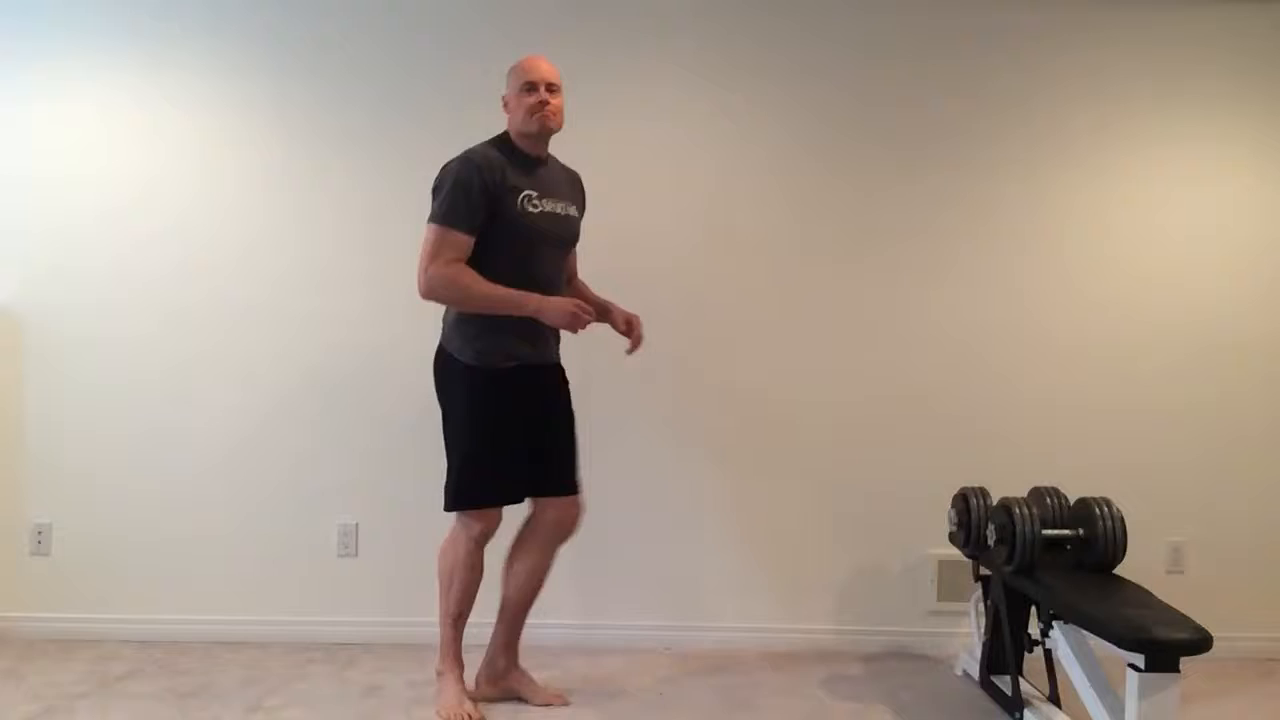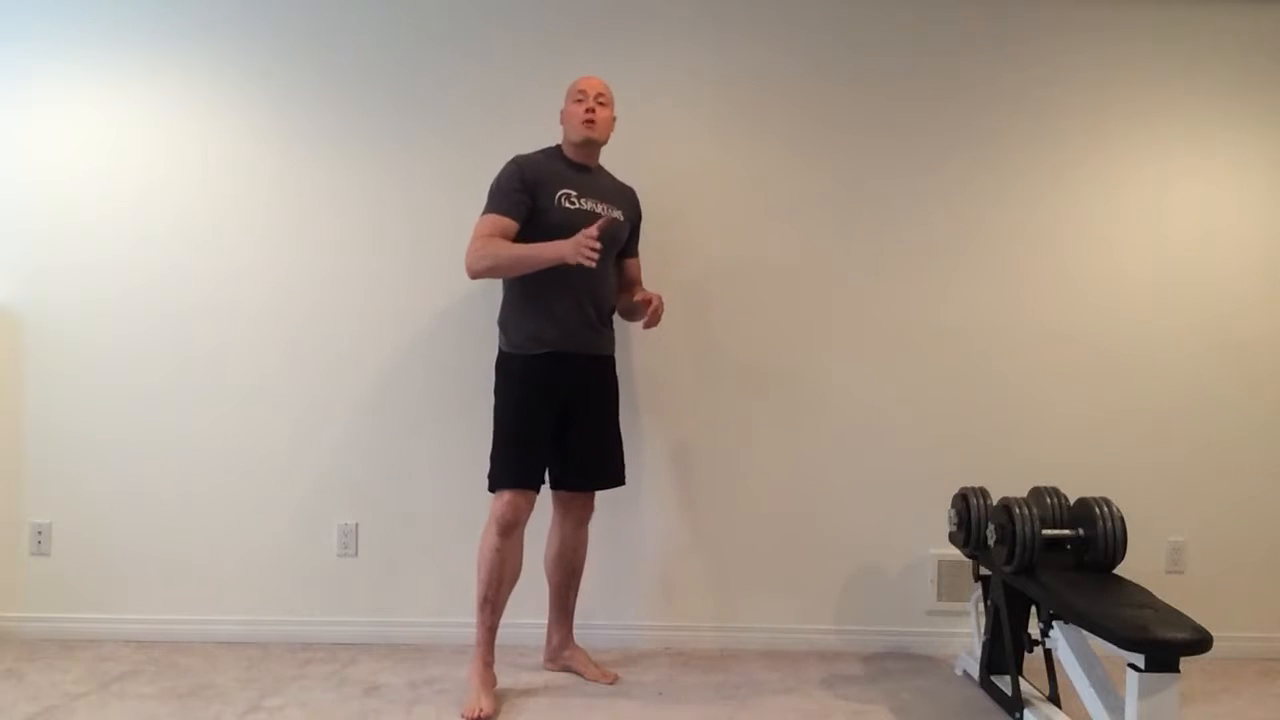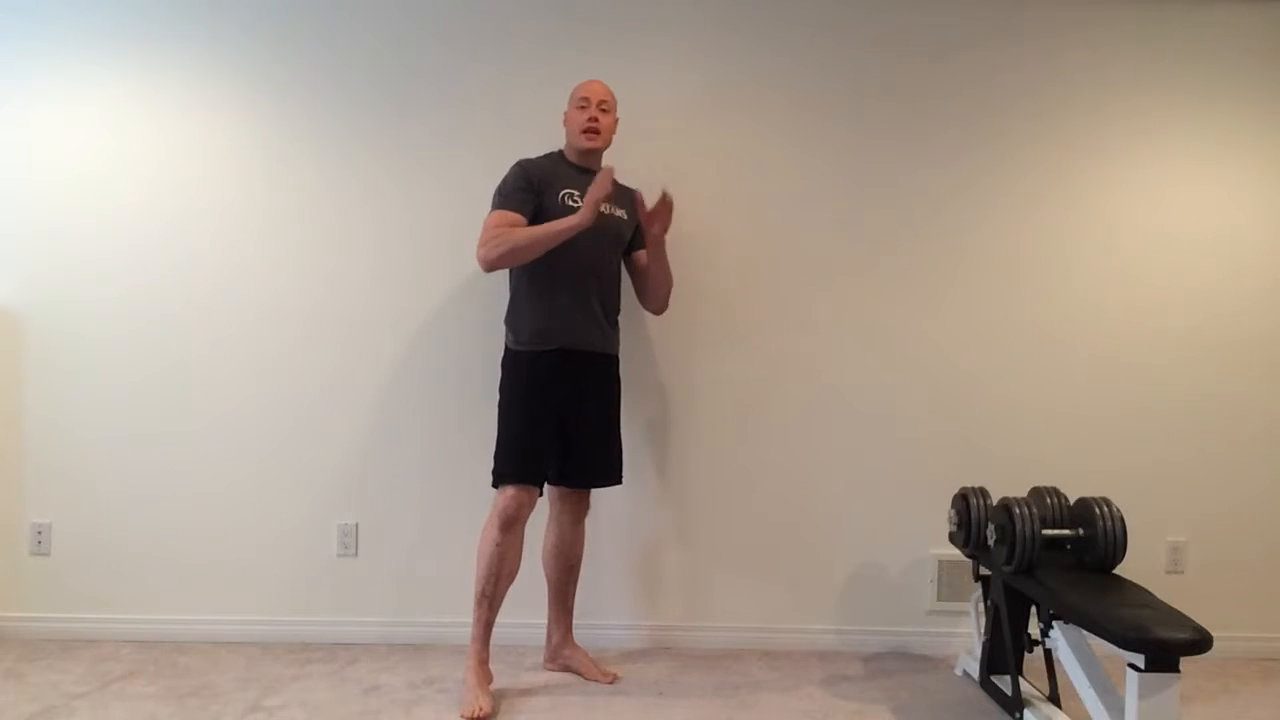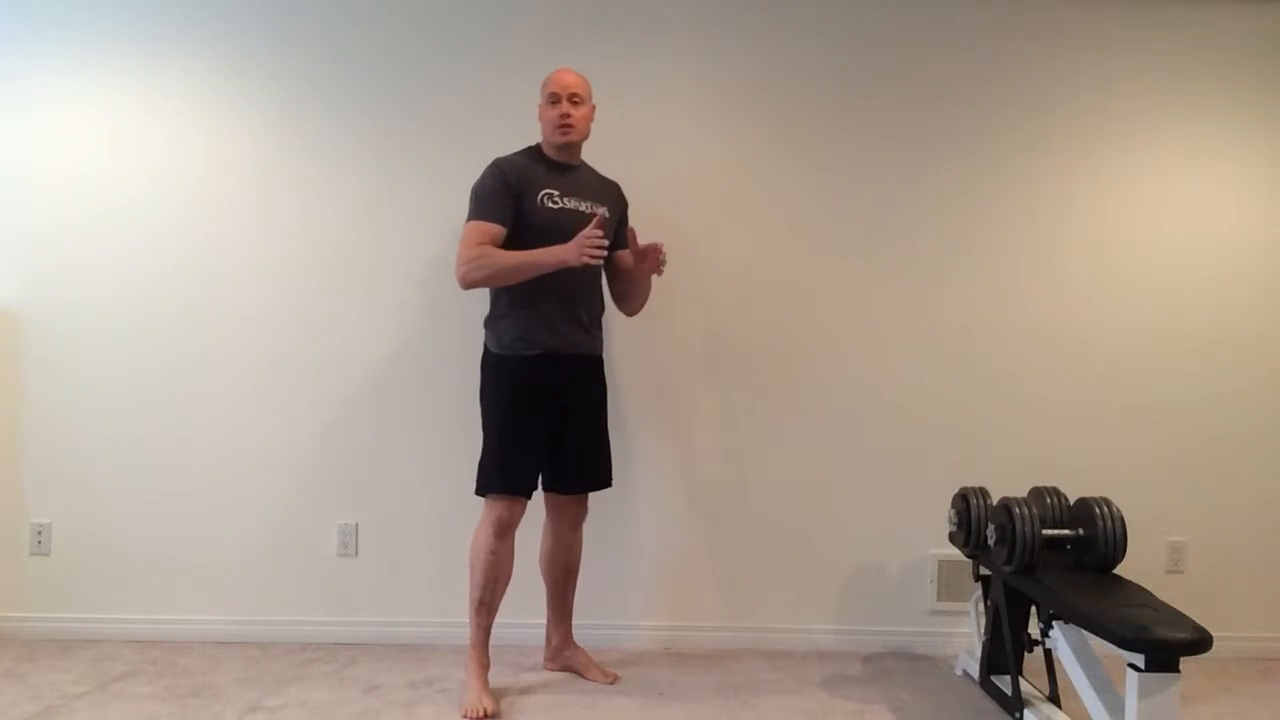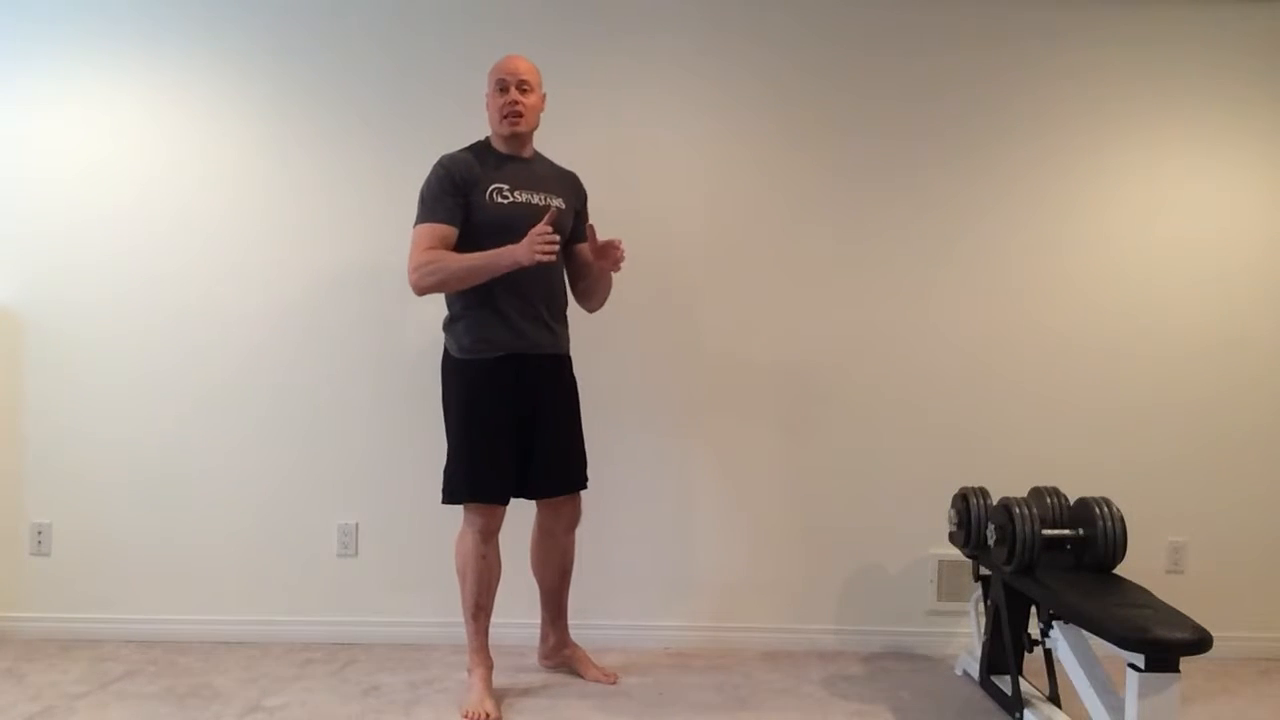
dt=1s
person 1, frame 1
left shoulder: (568, 184)
right shoulder: (473, 171)
right elbow: (434, 278)
left wrist: (605, 309)
right wrist: (539, 308)
left hip: (541, 371)
right hip: (478, 372)
left knee: (559, 513)
right knee: (477, 520)
left ankle: (502, 665)
person 1, frame 2
left shoulder: (624, 198)
right shoulder: (526, 172)
right elbow: (478, 259)
left wrist: (643, 302)
right wrist: (563, 248)
left hip: (595, 366)
right hip: (529, 362)
left knee: (576, 506)
right knee: (511, 507)
left ankle: (561, 643)
right ankle: (482, 663)
person 1, frame 3
left shoulder: (627, 199)
right shoulder: (531, 174)
left elbow: (656, 301)
right elbow: (489, 252)
left wrist: (656, 242)
right wrist: (579, 218)
left hip: (598, 364)
right hip: (535, 358)
left knee: (573, 501)
right knee: (514, 502)
left ankle: (560, 642)
right ankle: (477, 660)
person 1, frame 4
left shoulder: (608, 193)
right shoulder: (507, 174)
left elbow: (628, 302)
right elbow: (469, 268)
left wrist: (642, 269)
right wrist: (564, 254)
left hip: (583, 365)
right hip: (517, 362)
left knee: (569, 506)
right knee: (503, 510)
left ankle: (560, 642)
right ankle: (477, 663)
person 1, frame 5
left shoulder: (566, 185)
right shoulder: (456, 172)
left elbow: (589, 298)
right elbow: (421, 273)
left wrist: (602, 266)
right wrist: (515, 254)
left hip: (550, 365)
right hip: (479, 366)
left knee: (562, 507)
right knee: (483, 516)
left ankle: (556, 640)
